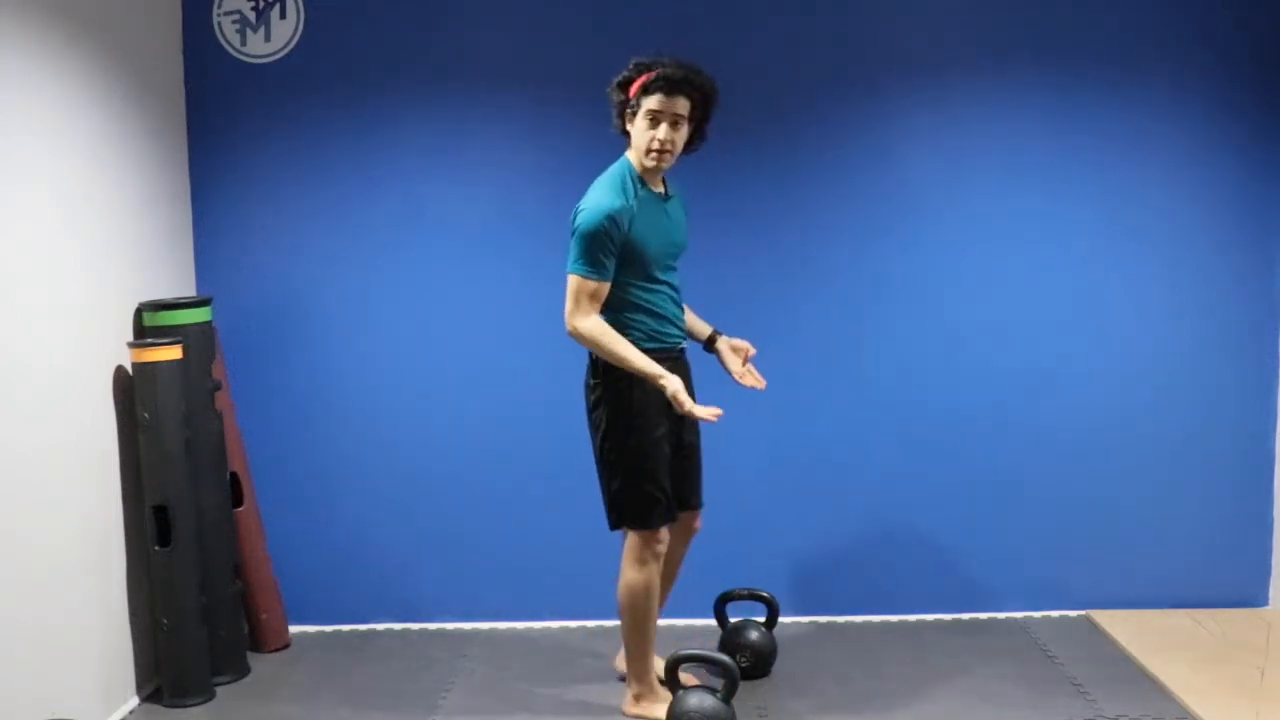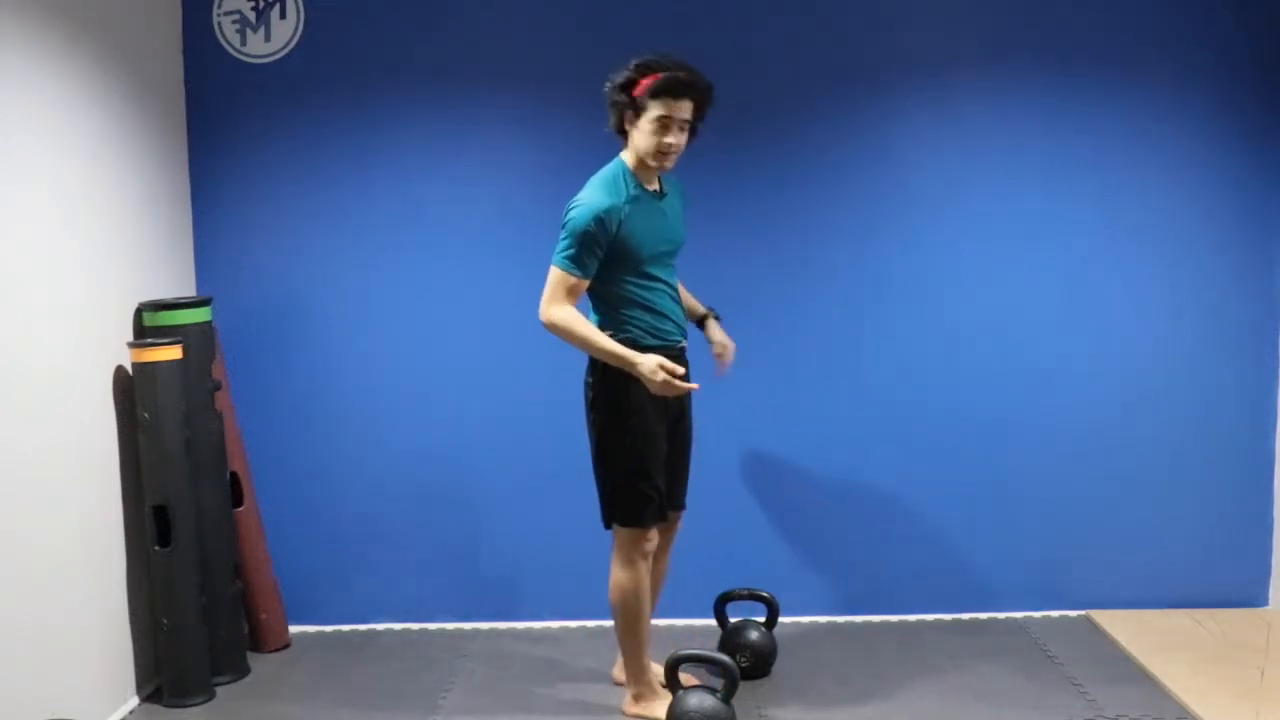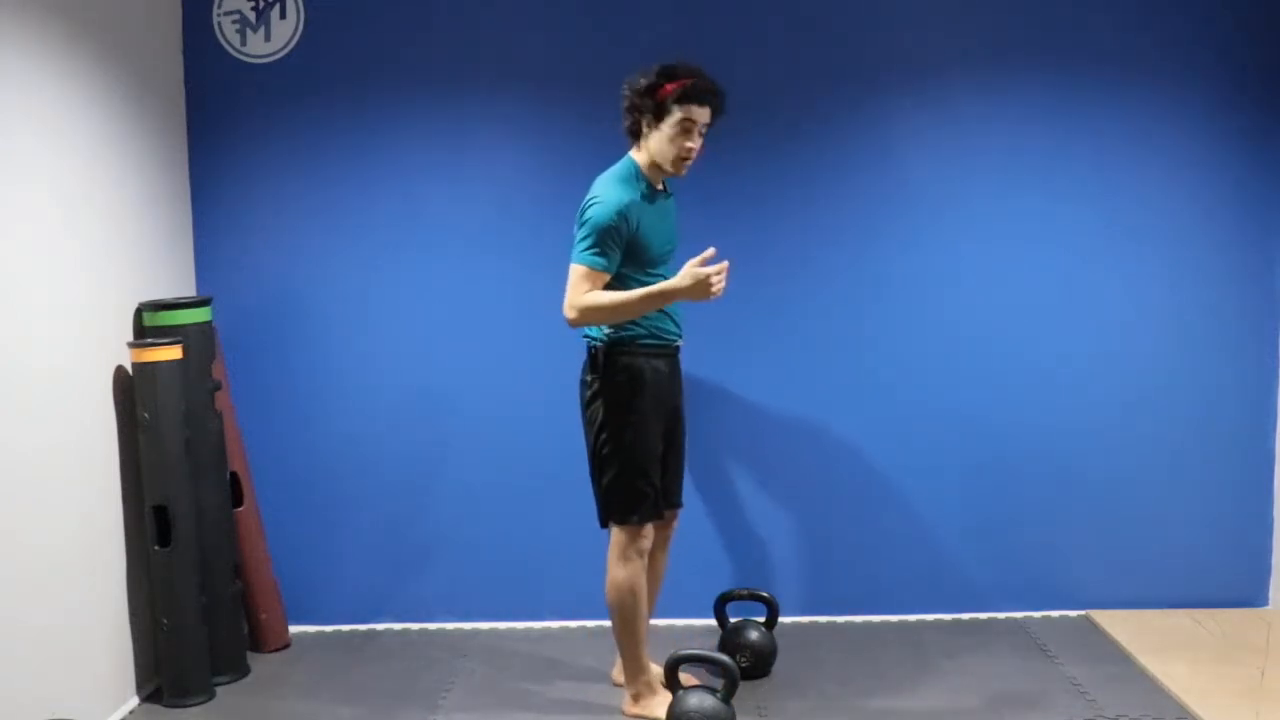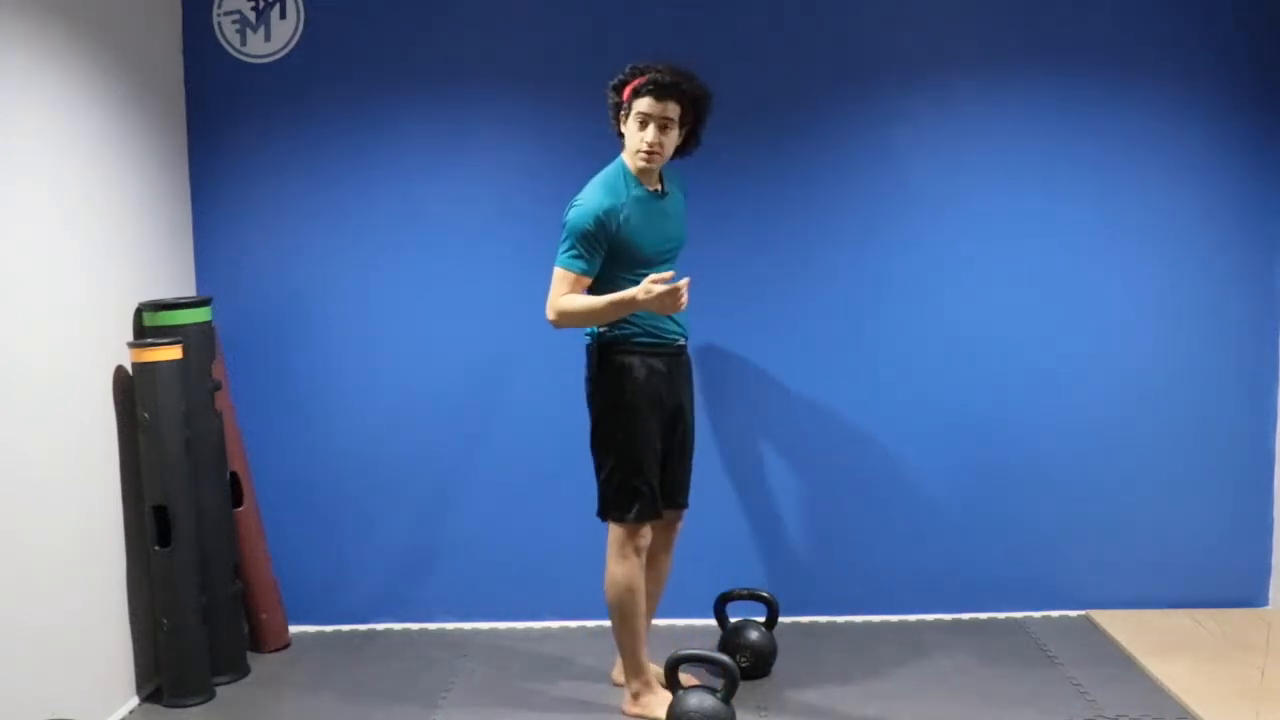
dt=0.5s
person 1, frame 1
left shoulder: (671, 196)
right shoulder: (604, 207)
right elbow: (580, 320)
left wrist: (712, 341)
right wrist: (659, 377)
left hip: (670, 377)
right hip: (628, 384)
left knee: (684, 524)
right knee: (647, 536)
left ankle: (637, 654)
person 1, frame 2
left shoulder: (669, 191)
right shoulder: (599, 206)
right elbow: (553, 309)
left wrist: (703, 318)
right wrist: (633, 362)
left hip: (669, 375)
right hip: (626, 381)
left knee: (665, 526)
right knee: (636, 536)
left ankle: (635, 660)
person 1, frame 3
left shoulder: (660, 191)
right shoulder: (613, 201)
right elbow: (577, 306)
right wrist: (676, 290)
left hip: (661, 368)
right hip: (624, 373)
left knee: (662, 524)
right knee: (631, 533)
left ankle: (634, 660)
person 1, frame 4
left shoulder: (671, 191)
right shoulder: (597, 205)
right elbow: (558, 308)
right wrist: (636, 300)
left hip: (673, 365)
right hip: (625, 371)
left knee: (667, 524)
right knee: (631, 531)
left ankle: (634, 660)
